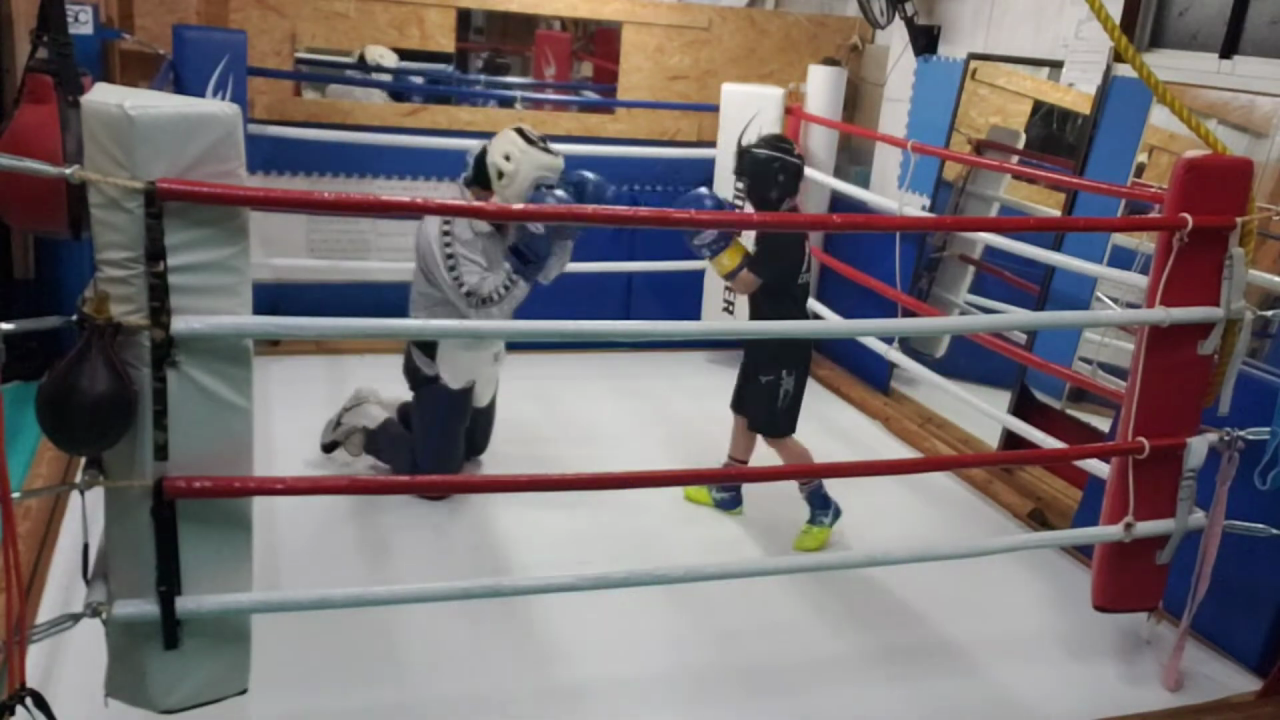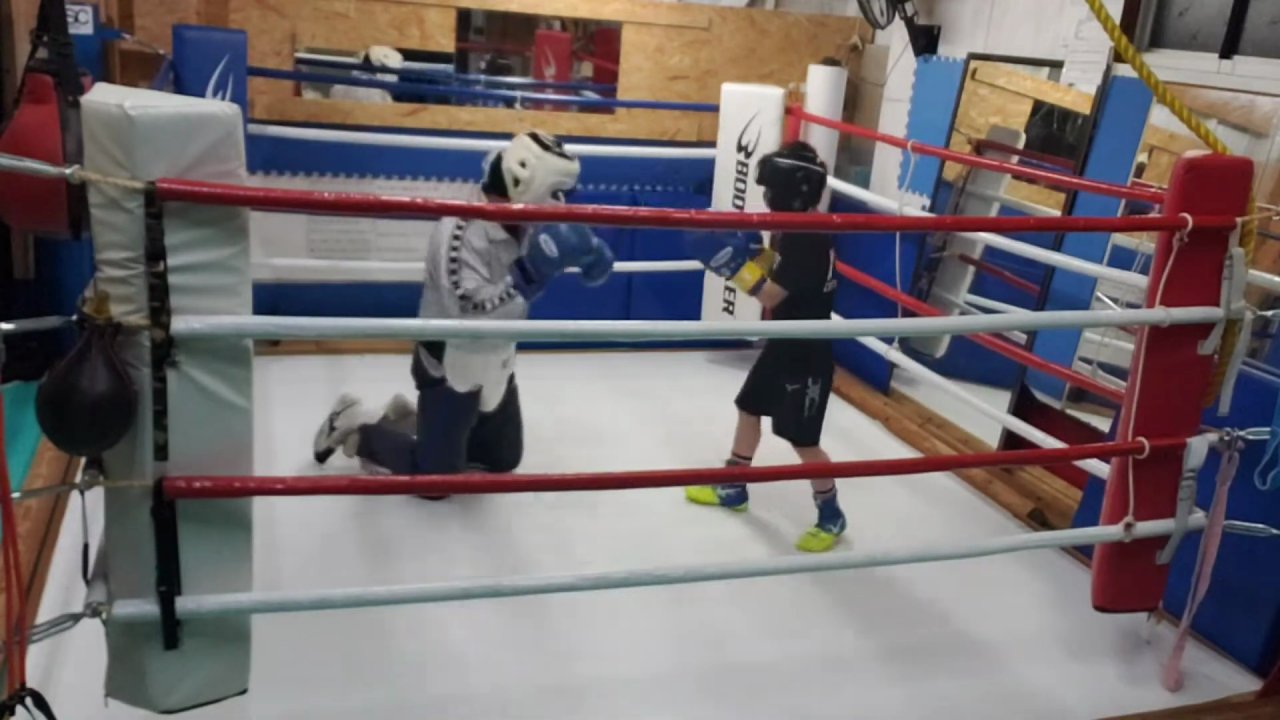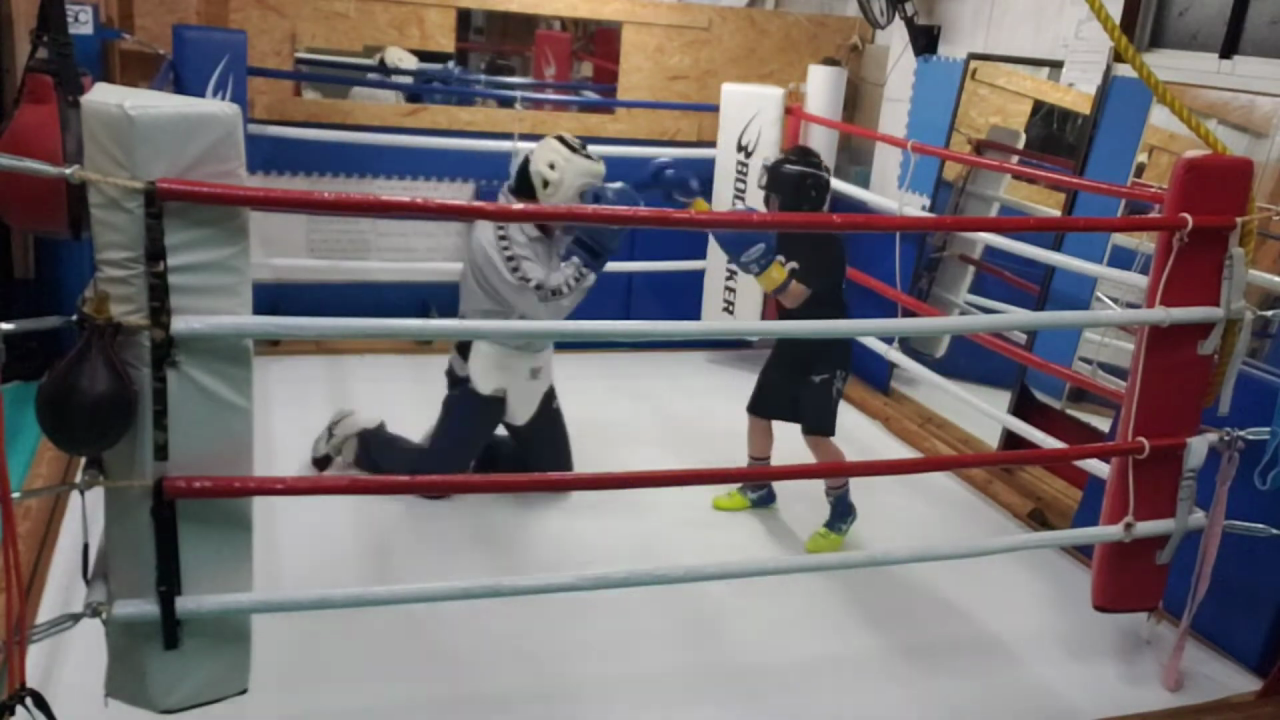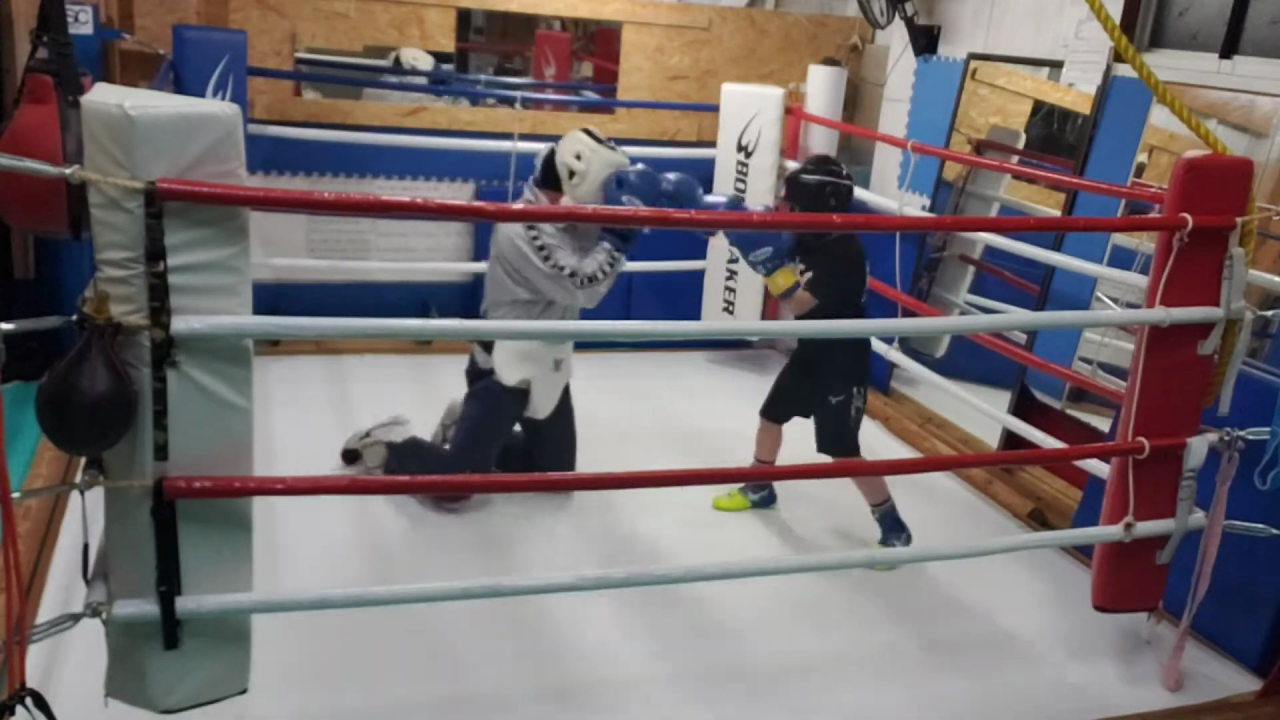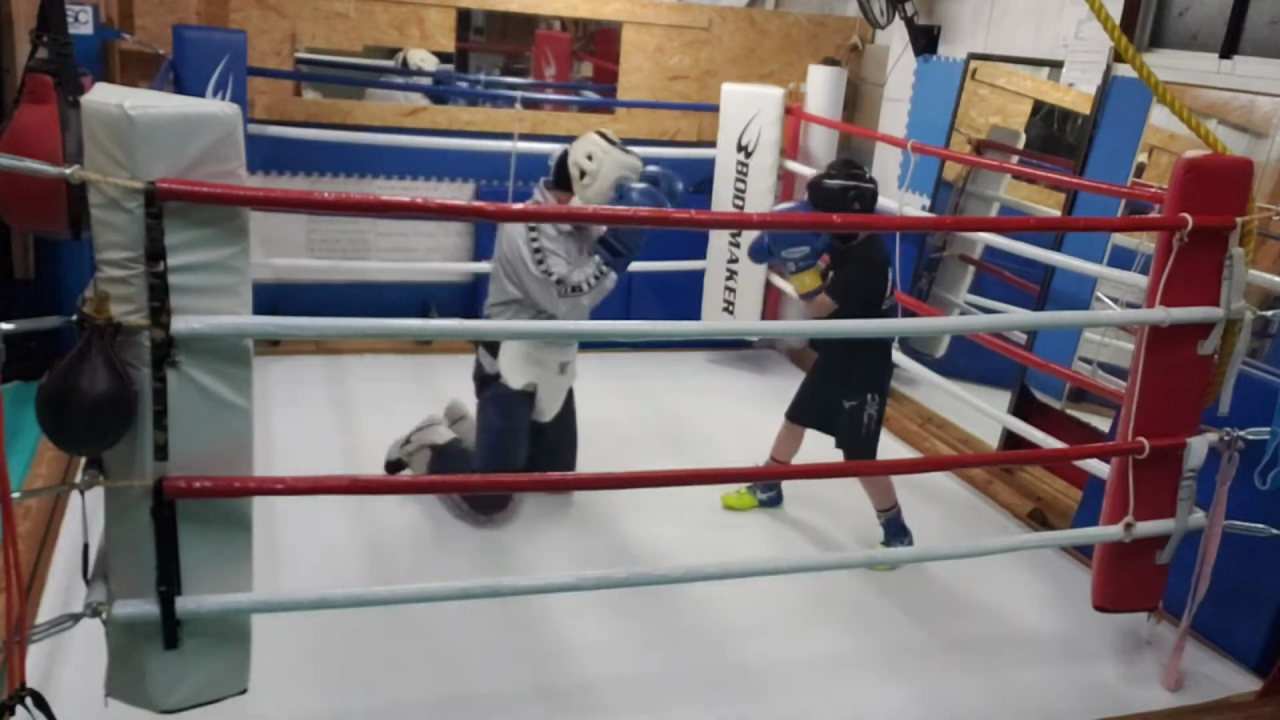
dt=0.2s
person 1, frame 1
left shoulder: (784, 232)
left elbow: (744, 283)
right elbow: (754, 265)
left wrist: (713, 242)
right wrist: (725, 238)
left hip: (784, 347)
right hip: (767, 339)
left knee: (774, 432)
right knee: (744, 414)
left ankle: (822, 507)
right ankle: (727, 489)
person 1, frame 2
left shoulder: (810, 242)
right shoulder: (797, 231)
left elbow: (770, 295)
right elbow: (775, 270)
left wrist: (733, 262)
right wrist: (750, 250)
left hip: (809, 352)
right hip: (785, 343)
left knee: (802, 440)
right knee: (749, 408)
left ankle: (831, 516)
right ankle: (732, 487)
person 1, frame 3
left shoulder: (824, 244)
right shoulder: (784, 229)
left elbow: (792, 296)
left wrist: (760, 260)
left hip: (825, 350)
right hip: (791, 342)
left knee: (816, 434)
right knee: (758, 412)
left ankle: (841, 510)
right ankle: (758, 488)
person 1, frame 4
left shoulder: (845, 255)
right shoulder: (807, 237)
left elbow: (799, 303)
right elbow: (755, 234)
left wrist: (769, 261)
left hip: (844, 362)
right hip: (810, 351)
left knee: (841, 452)
right knee: (770, 417)
left ankle: (893, 527)
right ankle: (758, 489)
person 1, frame 5
left shoulder: (868, 261)
right shoulder: (844, 243)
left elbow: (818, 306)
right elbow: (823, 271)
left wrist: (800, 260)
right wrist: (781, 253)
left hip: (864, 369)
right hip: (833, 358)
left knee: (859, 456)
right knee: (796, 419)
left ankle: (896, 531)
right ankle: (767, 488)
person 2, frame 1
right shoulder: (446, 227)
left elbow: (545, 271)
right elbow: (484, 304)
right wrist: (534, 245)
left hip: (485, 353)
right hip: (445, 359)
left knee: (470, 447)
right knee: (437, 476)
left ankle: (389, 412)
right ankle: (365, 425)
person 2, frame 2
left shoulder: (522, 222)
right shoulder: (459, 233)
right elbow: (473, 311)
left wrist: (584, 248)
right wrist: (536, 267)
left hip: (497, 359)
right hip: (452, 363)
left knee: (501, 459)
right knee: (436, 477)
left ankle: (422, 422)
right ankle: (359, 426)
person 2, frame 3
left shoulder: (545, 223)
right shoulder: (496, 235)
right elbow: (548, 303)
right wrist: (596, 244)
left hip: (531, 369)
right hip: (486, 367)
left knee: (554, 472)
right knee: (435, 478)
left ankle: (462, 439)
right ankle: (357, 436)
person 2, frame 4
right shoulder: (523, 227)
right elbow: (584, 288)
right wrist: (622, 228)
left hip: (552, 362)
right hip: (507, 361)
left knee: (556, 473)
left ankle: (465, 429)
right ankle: (387, 444)
person 2, frame 5
left shoulder: (578, 218)
right shoulder: (527, 227)
right elbow: (570, 300)
left wrist: (649, 193)
right wrist: (620, 242)
left hip: (557, 364)
right hip: (512, 364)
left knee: (555, 474)
right knee: (488, 497)
left ankle: (470, 431)
right ankle: (432, 448)
